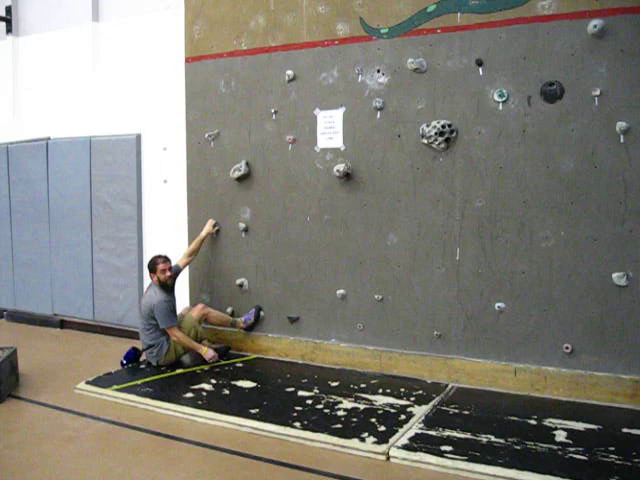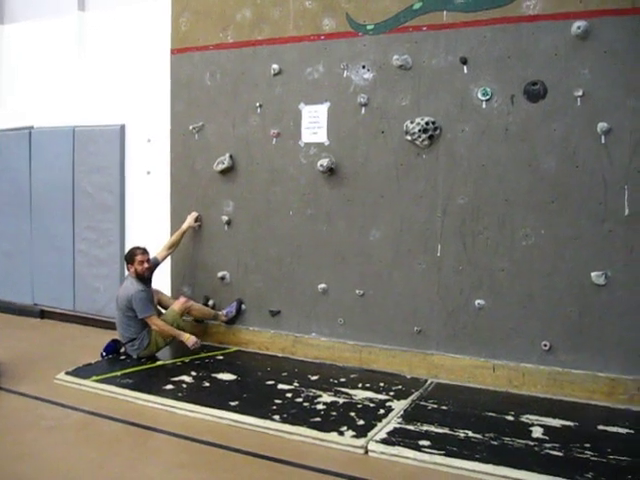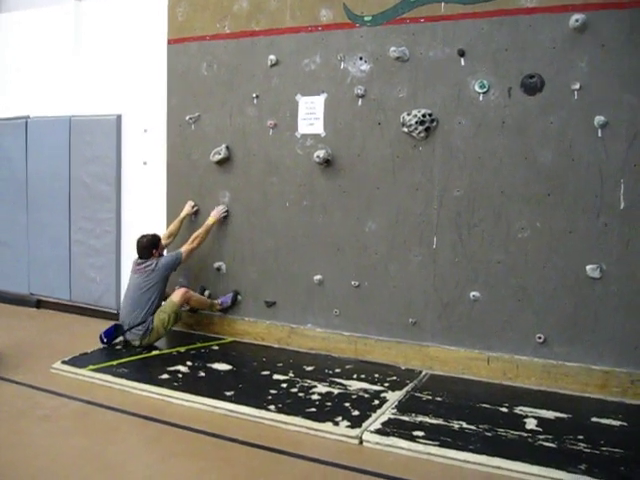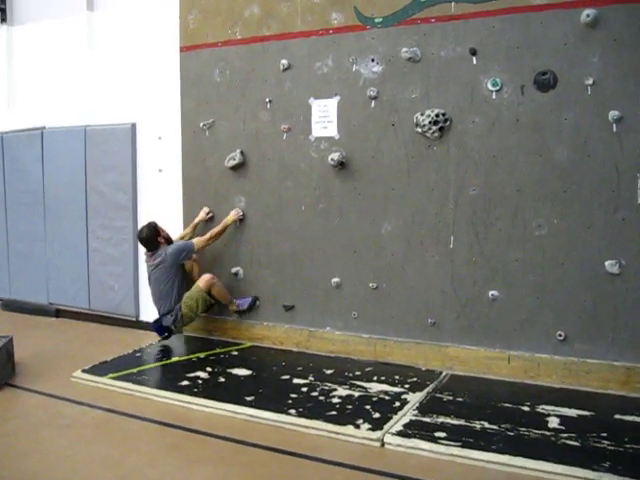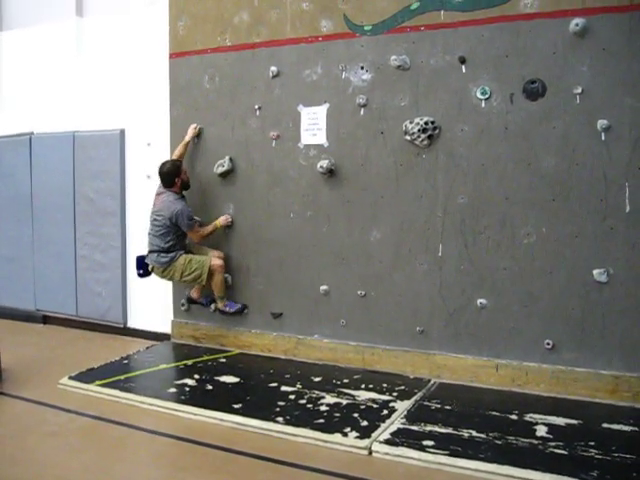
dt=1s
person 1, frame 1
left shoulder: (165, 282)
right shoulder: (160, 301)
left elbow: (187, 257)
right elbow: (175, 335)
left wrist: (204, 234)
right wrist: (202, 351)
left hip: (158, 346)
right hip: (161, 353)
left knee: (188, 311)
right knee: (200, 309)
left ankle: (208, 347)
right ankle: (241, 323)
person 1, frame 2
left shoulder: (141, 275)
right shoulder: (137, 292)
left elbow: (167, 249)
right elbow: (155, 325)
left wrist: (185, 227)
right wrist: (185, 337)
left hip: (136, 338)
right hip: (142, 346)
left knee: (154, 294)
right knee: (184, 302)
right ankle: (222, 316)
person 1, frame 3
left shoulder: (138, 263)
right shoulder: (159, 266)
left elbow: (168, 238)
right elbow: (192, 244)
left wrist: (184, 215)
right wrist: (212, 220)
left hip: (129, 331)
right hip: (141, 334)
right knee: (183, 292)
left ankle: (192, 302)
right ankle: (216, 306)
person 1, frame 4
left shoulder: (151, 254)
right shoulder: (170, 253)
left elbow: (180, 240)
right elbow: (207, 239)
left wrist: (197, 221)
right wrist: (228, 220)
left hip: (171, 307)
right hip: (177, 314)
left knee: (191, 259)
right knee: (208, 278)
left ankle: (204, 300)
right ankle: (234, 305)
person 1, frame 5
left shoulder: (163, 189)
right shoulder: (179, 208)
left elbow: (174, 161)
right elbow: (197, 236)
left wrist: (188, 138)
right wrist: (217, 224)
left hip: (169, 252)
right hip: (166, 262)
left knee: (217, 256)
right knee: (217, 264)
left ankle: (196, 294)
right ankle: (222, 303)
